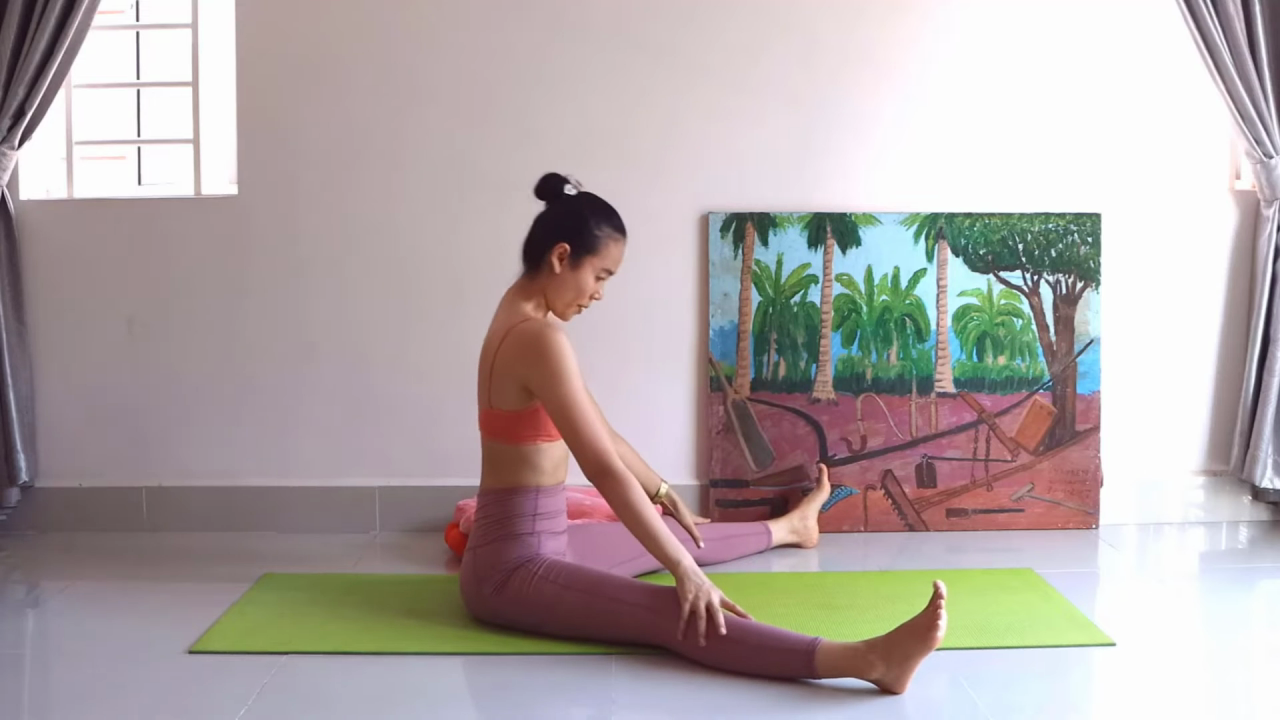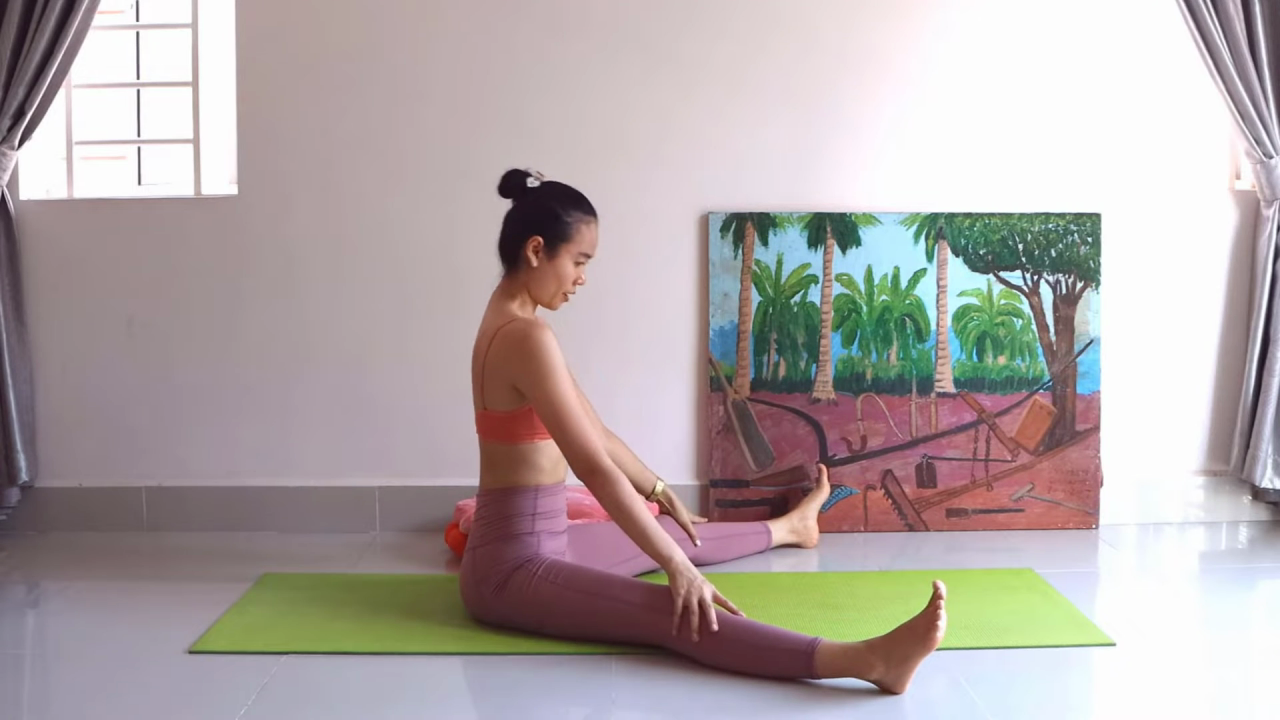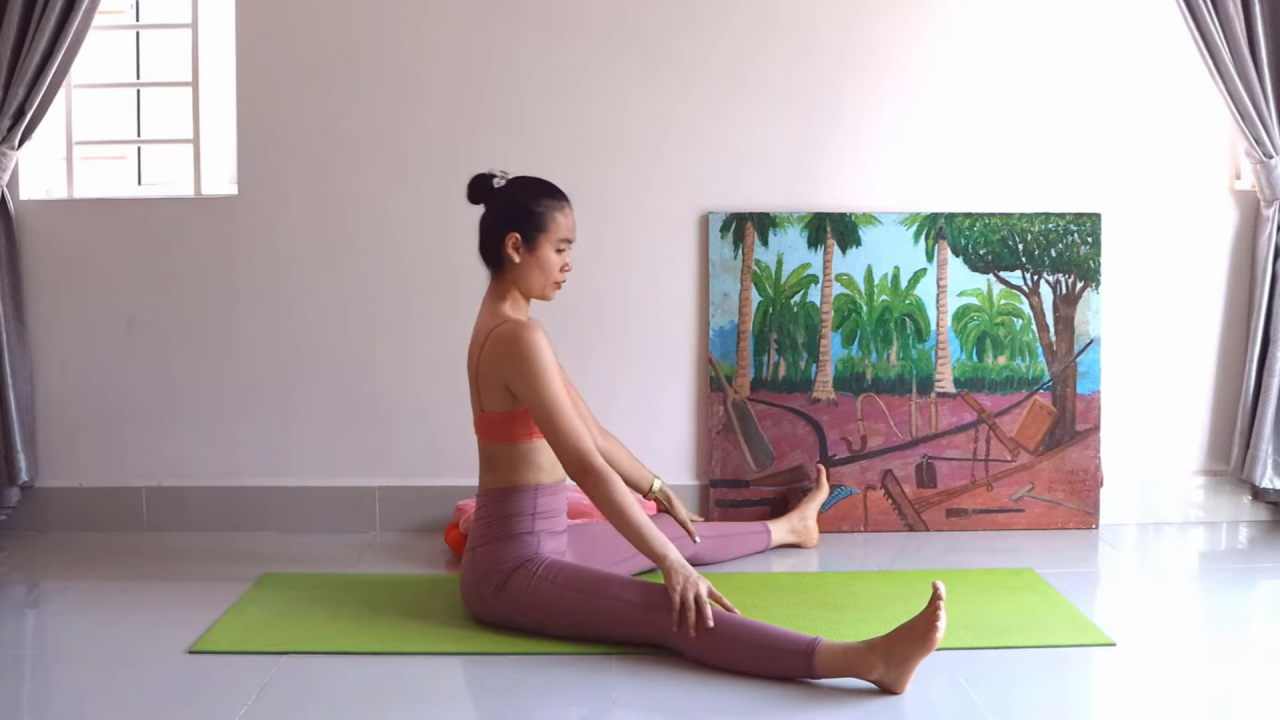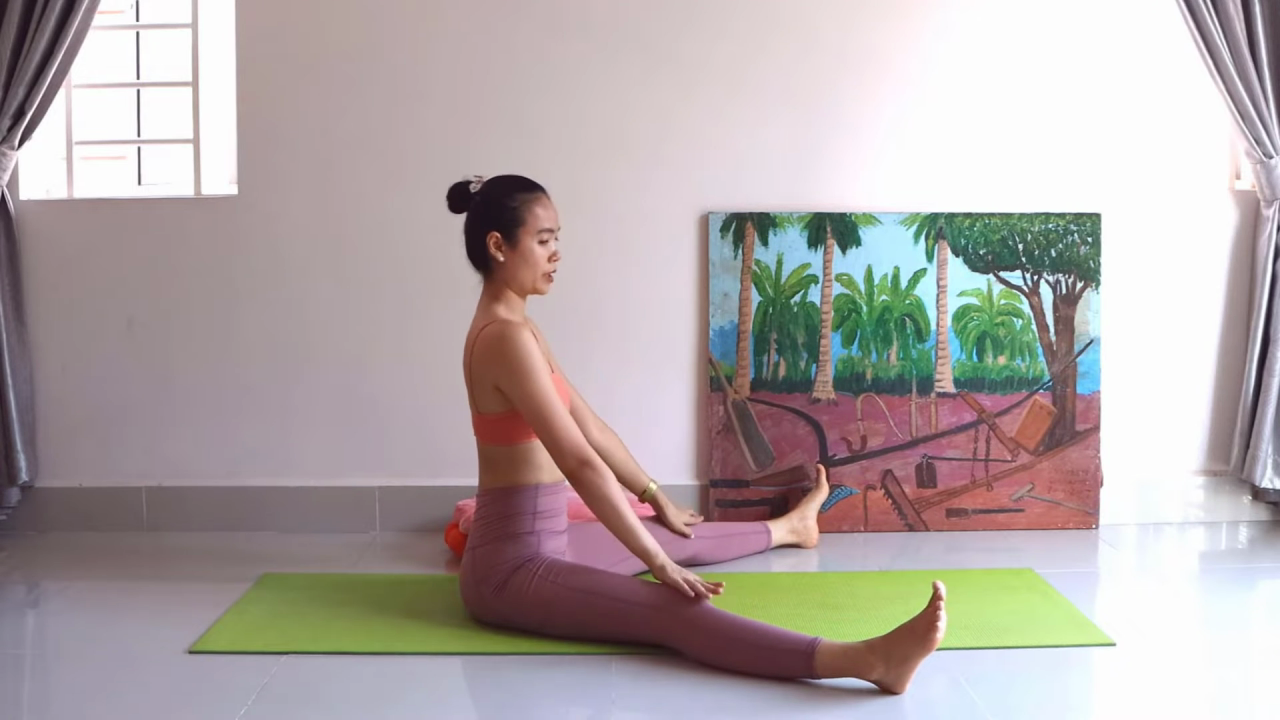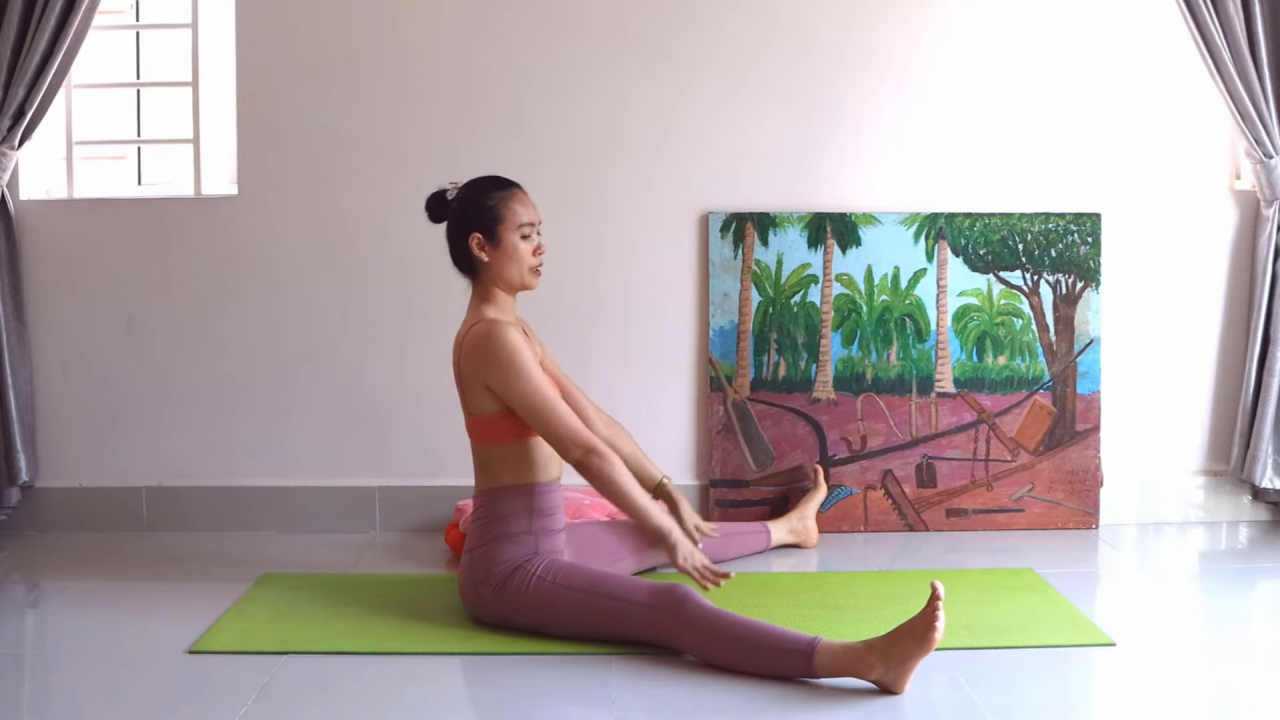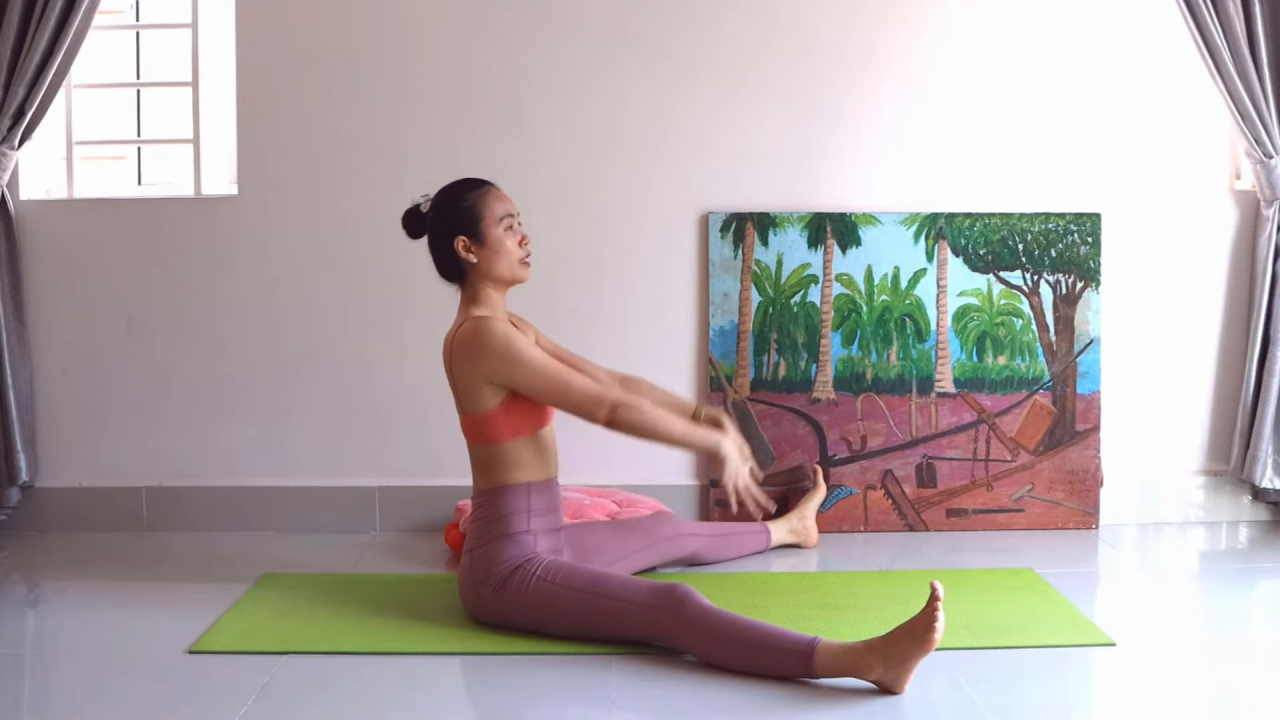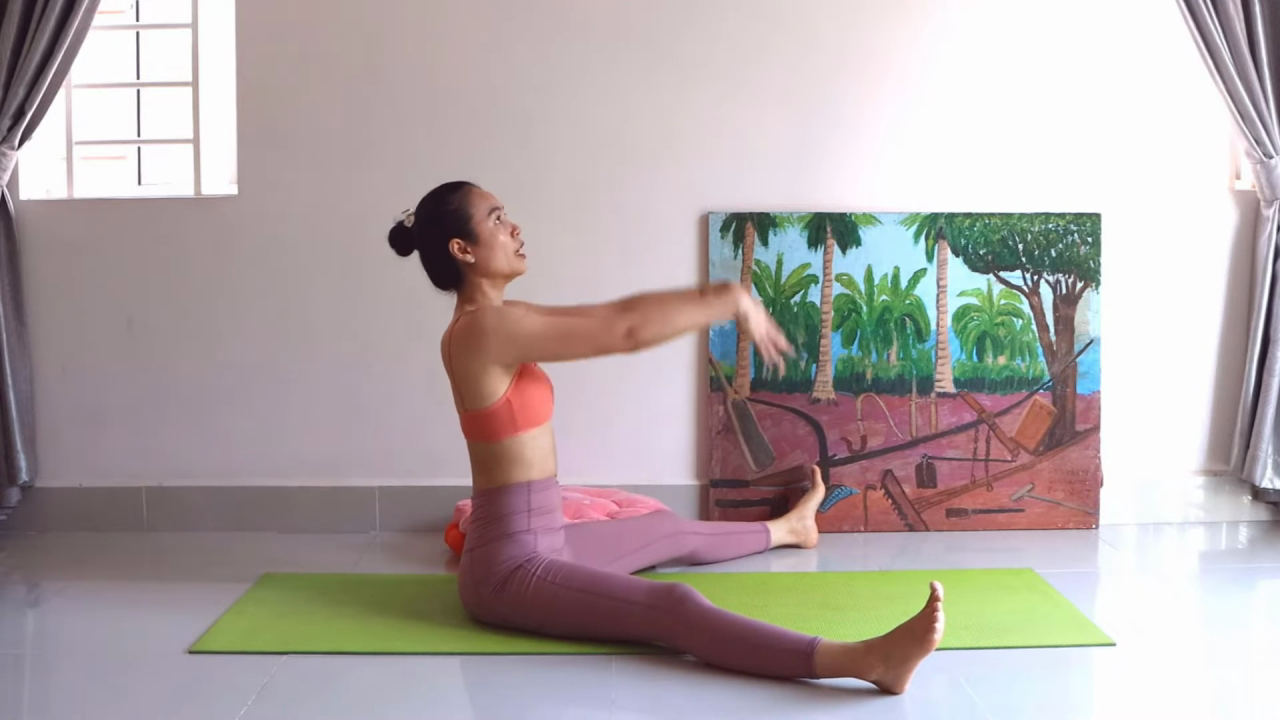
dt=0.2s
person 1, frame 1
left shoulder: (522, 320)
right shoulder: (539, 339)
left elbow: (602, 434)
right elbow: (604, 469)
left wrist: (667, 498)
right wrist: (685, 571)
left hip: (541, 540)
right hip: (512, 567)
left knee: (674, 533)
right knee: (673, 614)
left ankle: (787, 528)
right ankle: (870, 660)
person 1, frame 2
left shoulder: (512, 323)
right shoulder: (527, 338)
left elbow: (595, 434)
right elbow: (594, 467)
left wrist: (664, 496)
right wrist: (677, 567)
left hip: (541, 540)
right hip: (511, 567)
left knee: (677, 533)
right knee: (674, 614)
left ankle: (788, 528)
right ankle: (870, 660)
person 1, frame 3
left shoulder: (508, 326)
right shoulder: (517, 338)
left elbow: (590, 433)
right elbow: (586, 466)
left wrist: (662, 494)
right wrist: (670, 566)
left hip: (540, 541)
right hip: (510, 567)
left knee: (676, 533)
right knee: (675, 614)
left ankle: (787, 527)
right ankle: (868, 660)
person 1, frame 4
left shoulder: (512, 327)
right shoulder: (506, 338)
left elbow: (590, 426)
right elbow: (580, 462)
left wrist: (655, 496)
right wrist: (657, 562)
left hip: (542, 541)
right hip: (511, 567)
left knee: (672, 535)
right knee: (675, 611)
left ankle: (789, 528)
right ankle: (869, 660)
person 1, frame 5
left shoulder: (510, 329)
right shoulder: (492, 339)
left elbow: (594, 419)
right elbow: (586, 450)
left wrist: (666, 495)
right wrist: (669, 532)
left hip: (539, 542)
right hip: (508, 567)
left knee: (665, 532)
right knee: (673, 609)
left ankle: (787, 528)
right ankle: (868, 660)
person 1, frame 6
left shoulder: (507, 327)
right shoulder: (483, 337)
left elbow: (607, 382)
right elbow: (610, 406)
left wrist: (706, 420)
right wrist: (713, 445)
left hip: (541, 540)
right hip: (508, 567)
left knee: (668, 531)
right knee: (673, 608)
left ankle: (785, 527)
right ankle: (869, 660)
person 1, frame 7
left shoulder: (501, 322)
right shoulder: (482, 331)
left elbow: (612, 314)
right elbow: (625, 332)
left wrist: (716, 297)
right wrist: (728, 302)
left hip: (542, 540)
right hip: (509, 566)
left knee: (666, 530)
right knee: (673, 608)
left ankle: (785, 528)
right ankle: (868, 660)
